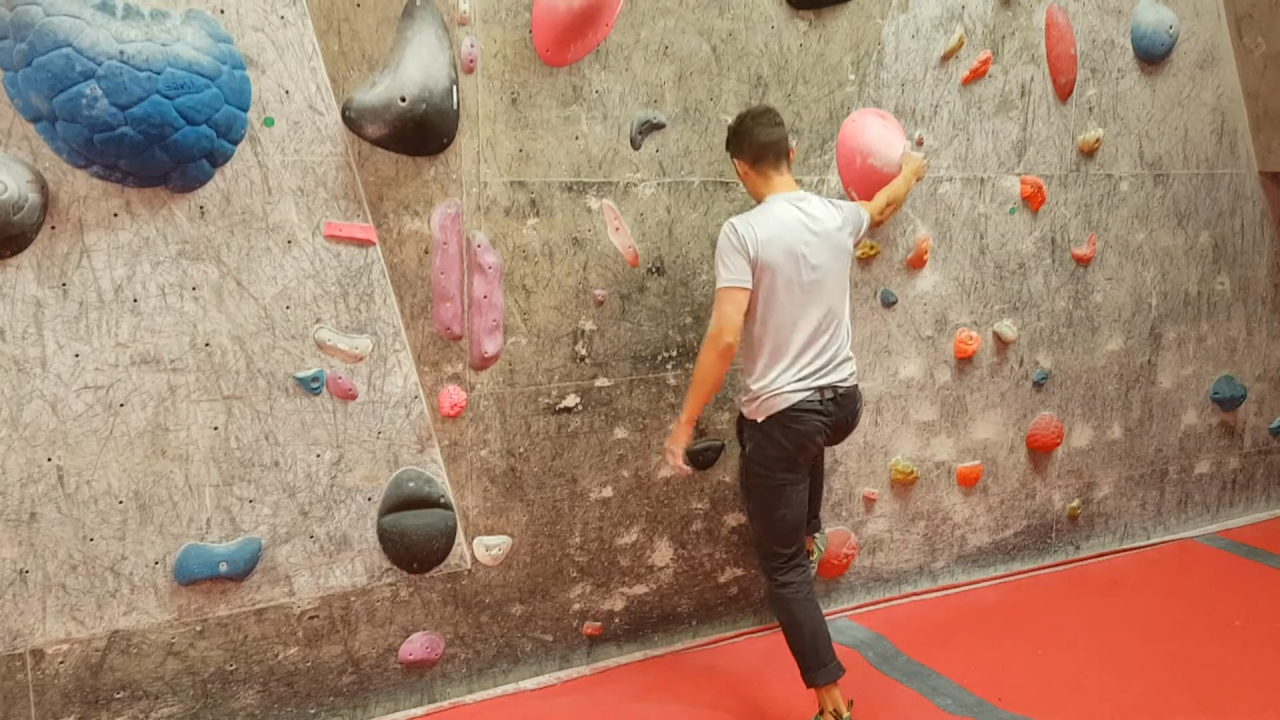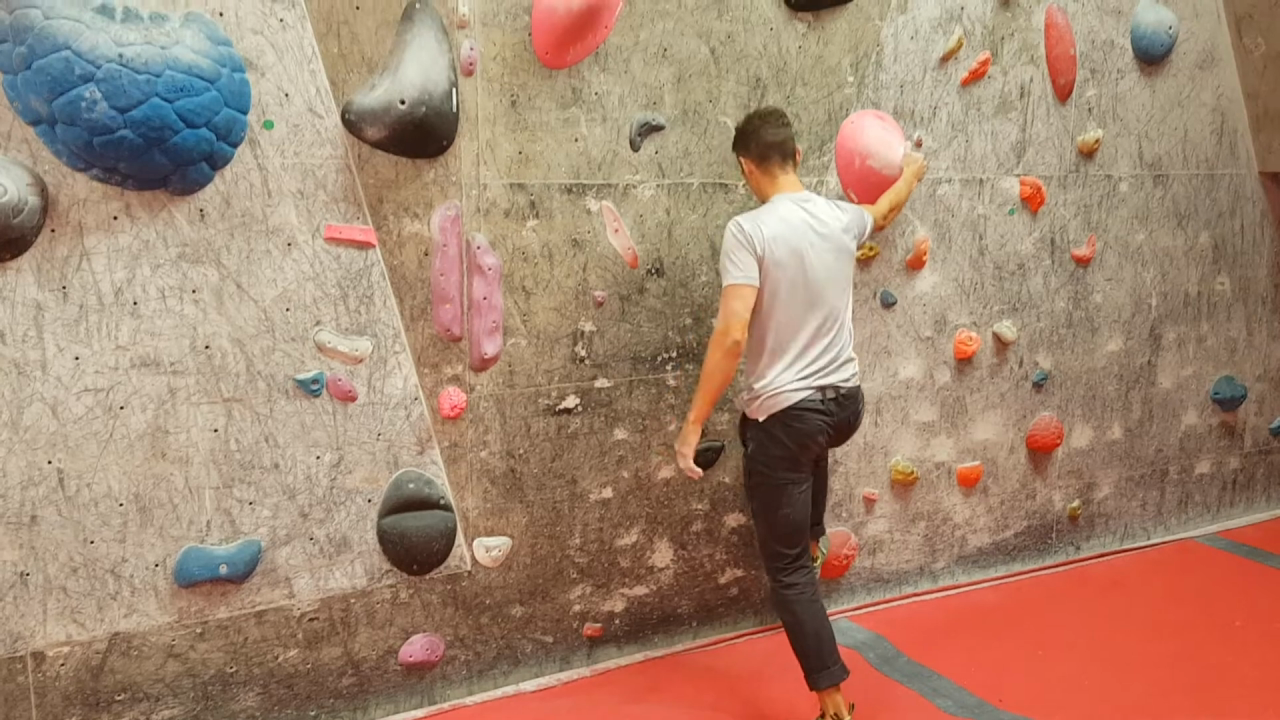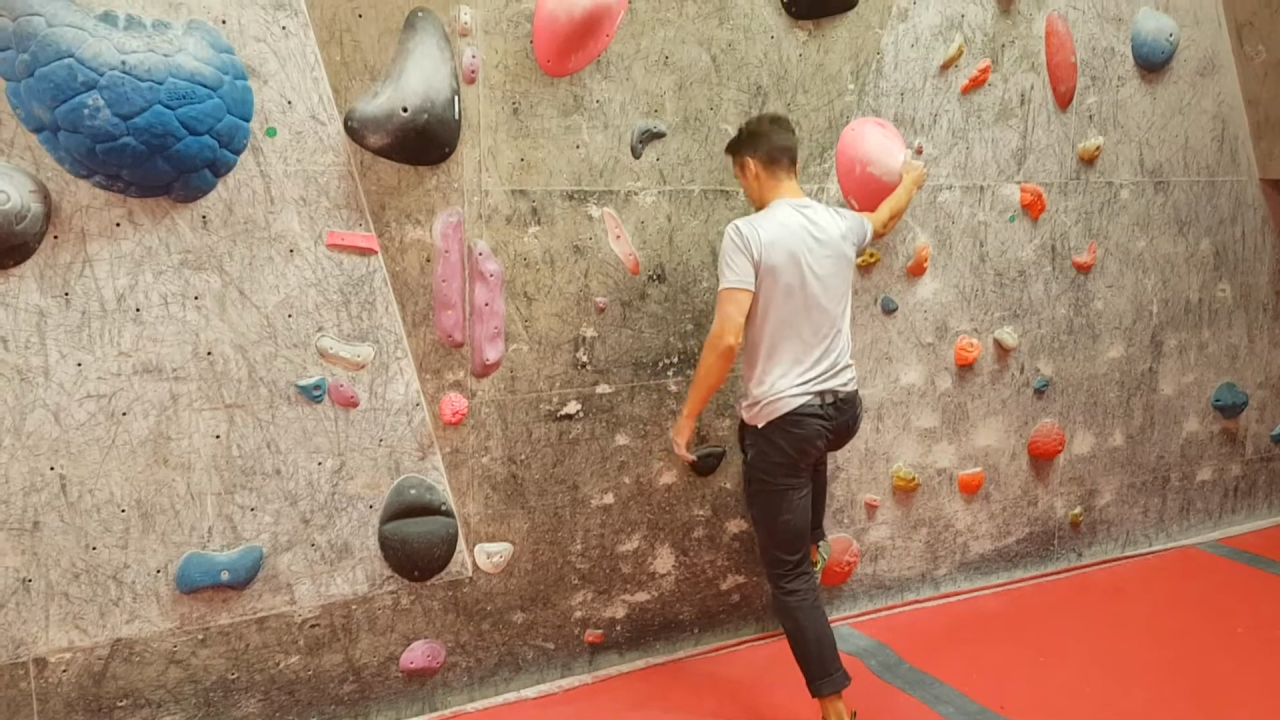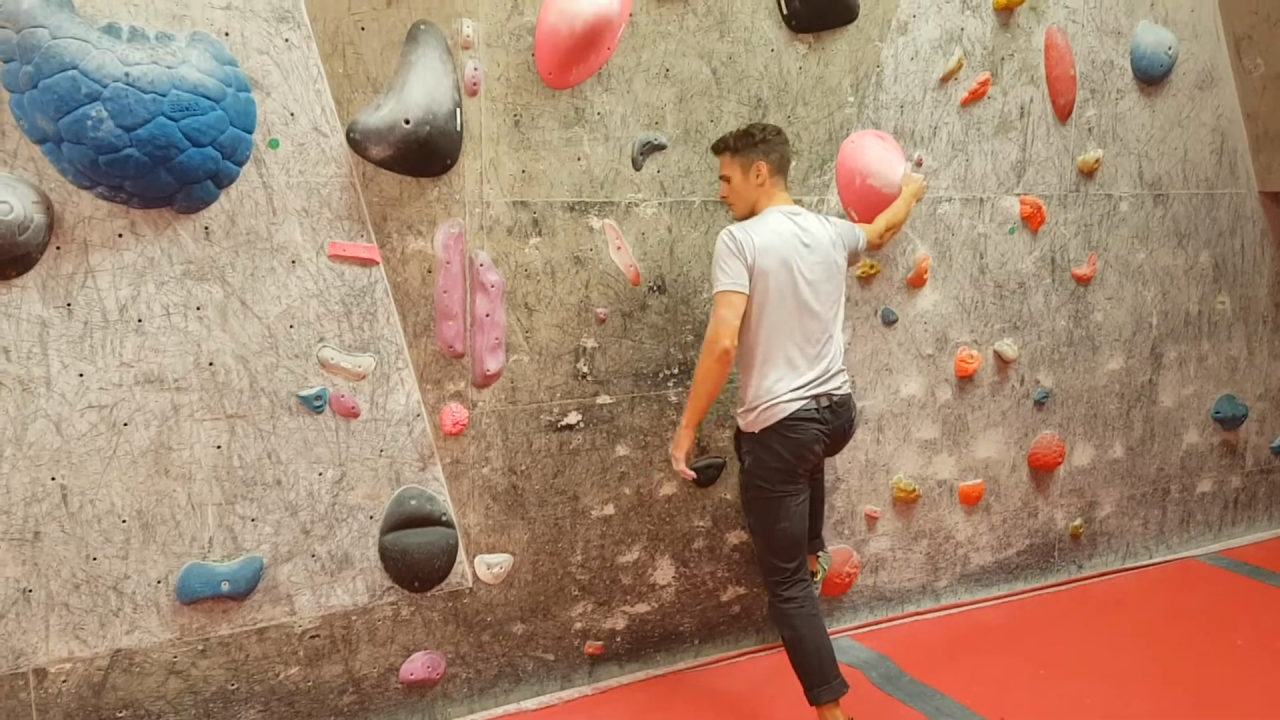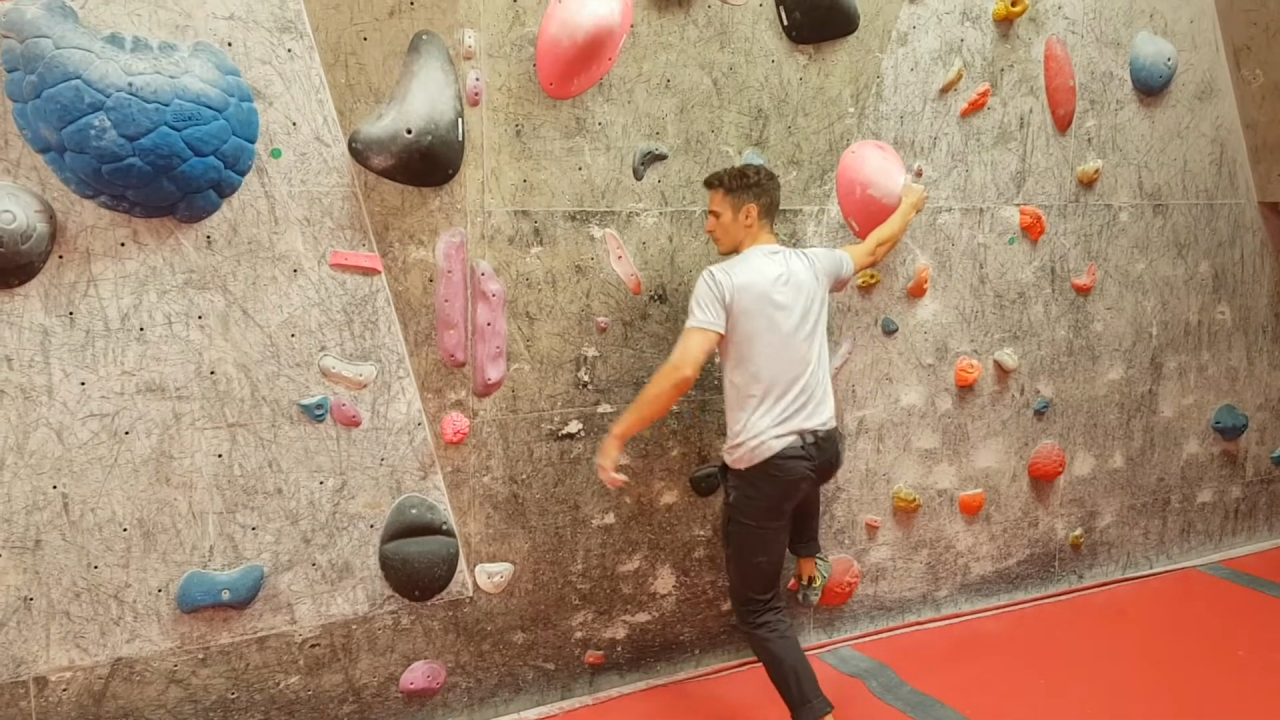
dt=0.3s
person 1, frame 1
left shoulder: (742, 232)
right shoulder: (838, 215)
left elbow: (723, 338)
right elbow: (881, 206)
left wrist: (684, 424)
right wrist: (909, 172)
left hip: (780, 416)
right hip: (842, 401)
left knee: (783, 568)
right ankle: (809, 532)
person 1, frame 2
left shoulder: (748, 231)
right shoulder: (843, 218)
left elbow: (732, 335)
right elbow: (884, 211)
left wrist: (693, 423)
right wrist: (910, 173)
left hip: (782, 415)
right hip: (845, 403)
left knee: (787, 570)
right ankle: (813, 535)
person 1, frame 3
left shoulder: (746, 234)
right shoulder: (841, 225)
left elbow: (727, 338)
right elbow: (884, 218)
left wrist: (688, 415)
right wrist: (909, 181)
left hip: (781, 422)
right hip: (843, 408)
left knee: (788, 576)
right ankle: (814, 541)
person 1, frame 4
left shoulder: (739, 239)
right shoulder: (832, 232)
left elbow: (722, 342)
right elbow: (879, 231)
left wrist: (687, 426)
right wrist: (909, 194)
left hip: (778, 426)
right hip: (838, 412)
left knee: (785, 585)
right ankle: (813, 552)
person 1, frame 5
left shoulder: (724, 280)
right shoulder: (815, 265)
left elbow: (682, 370)
right elbow: (874, 248)
left wrist: (616, 436)
right wrist: (909, 206)
left hip: (764, 460)
right hip: (825, 446)
left knee: (758, 610)
right ankle: (811, 566)
